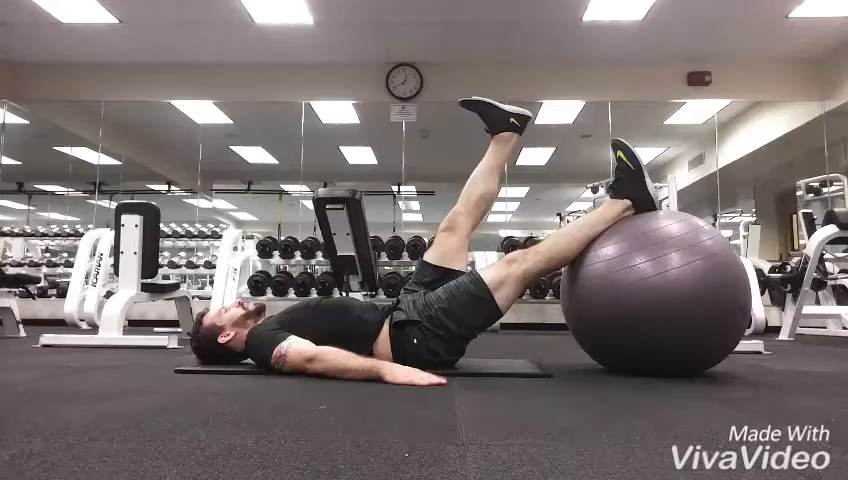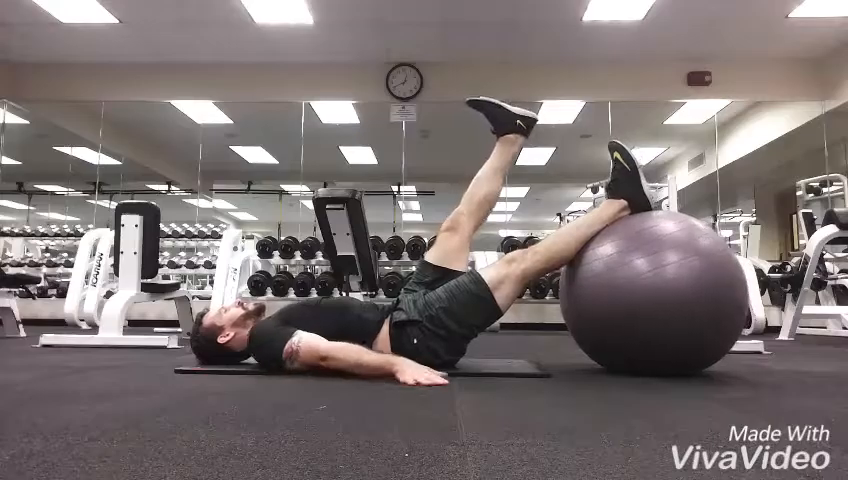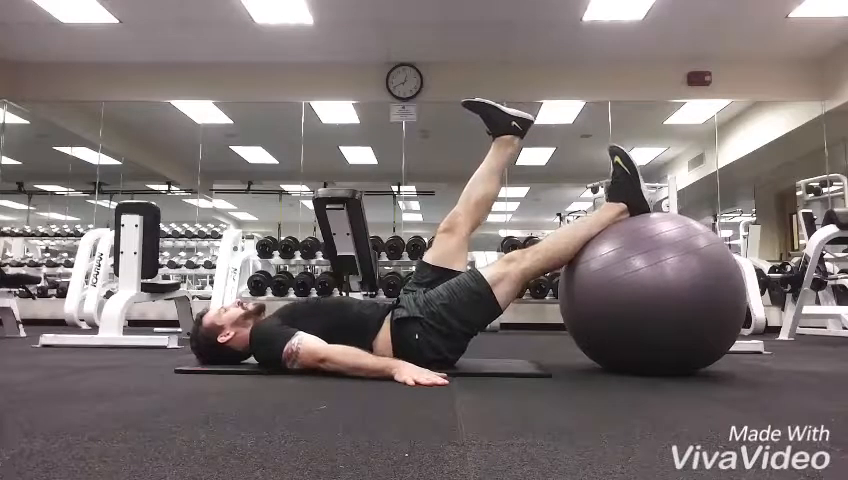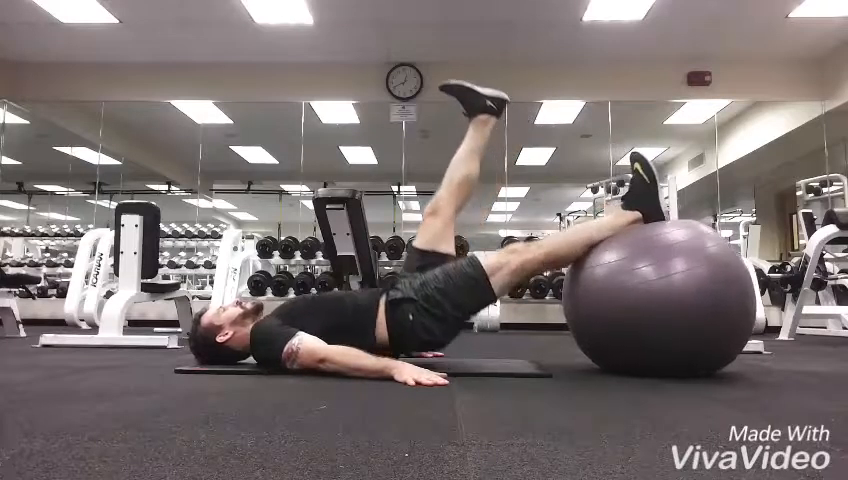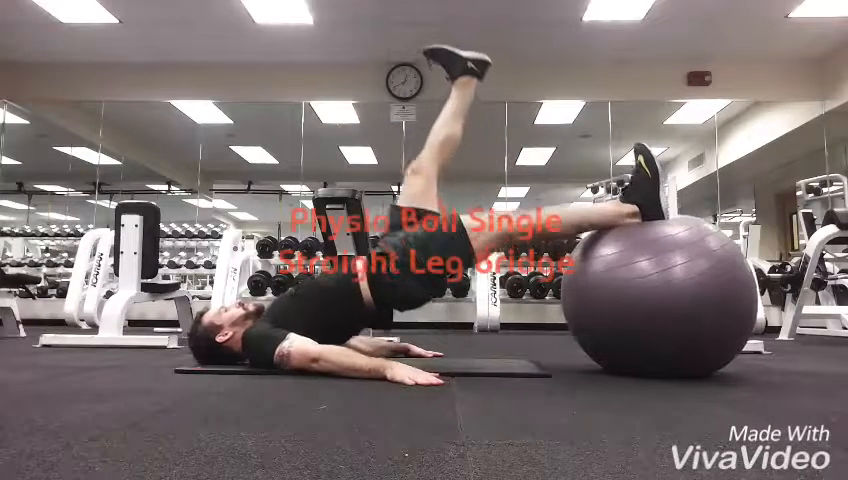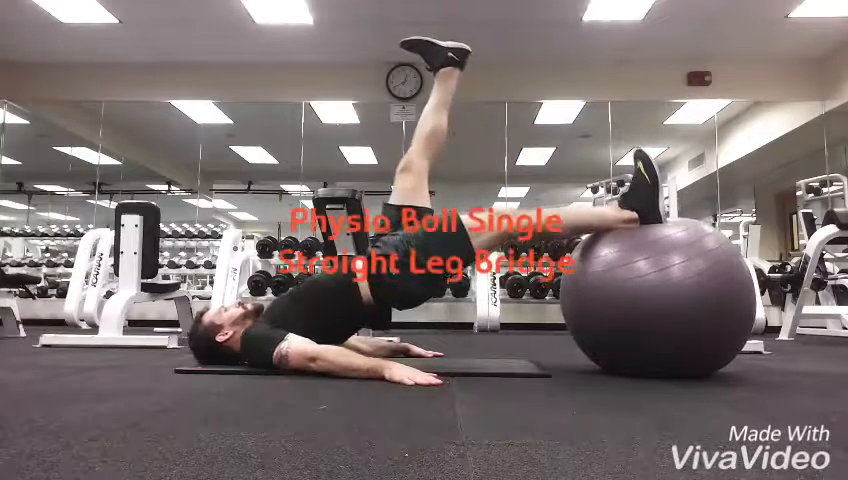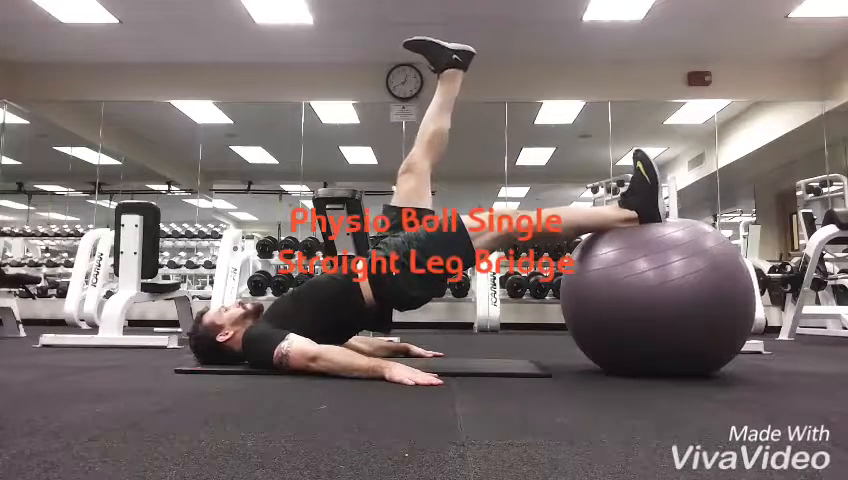
dt=0.3s
person 1, frame 1
left shoulder: (276, 327)
right shoulder: (262, 341)
right elbow: (311, 357)
right wrist: (386, 368)
left hip: (405, 314)
right hip: (414, 336)
left knee: (454, 225)
right knee: (519, 263)
left ankle: (504, 133)
right ankle: (624, 202)
person 1, frame 2
left shoulder: (277, 326)
right shoulder: (265, 340)
right elbow: (325, 353)
right wrist: (397, 364)
left hip: (403, 312)
right hip: (414, 335)
left knee: (457, 225)
right knee: (519, 262)
left ankle: (510, 136)
right ankle: (620, 203)
person 1, frame 3
left shoulder: (276, 324)
right shoulder: (266, 338)
right elbow: (323, 355)
right wrist: (395, 365)
left hip: (405, 313)
right hip: (415, 333)
left knee: (454, 227)
right knee: (519, 262)
left ankle: (505, 138)
right ankle: (619, 207)
person 1, frame 4
left shoulder: (274, 327)
right shoulder: (265, 338)
right elbow: (323, 355)
right wrist: (395, 366)
left hip: (401, 299)
right hip: (410, 315)
left knee: (439, 211)
right knee: (519, 256)
left ankle: (482, 118)
right ankle: (633, 213)
person 1, frame 5
left shoulder: (271, 325)
right shoulder: (257, 341)
left elbow: (339, 340)
right elbow: (314, 357)
right wrist: (389, 369)
left hip: (386, 264)
right hip: (394, 271)
left knee: (421, 171)
right knee: (507, 222)
left ankle: (464, 79)
right ankle: (631, 209)
person 1, frame 6
left shoulder: (270, 325)
right shoulder: (258, 342)
left elbow: (337, 338)
right elbow: (313, 356)
right wrist: (389, 368)
left hip: (385, 262)
right hip: (395, 271)
left knee: (412, 167)
right knee: (507, 221)
left ankle: (446, 72)
right ankle: (629, 214)
person 1, frame 7
left shoulder: (269, 325)
right shoulder: (259, 341)
left elbow: (340, 340)
right elbow: (313, 357)
right wrist: (387, 368)
left hip: (387, 261)
right hip: (398, 272)
left knee: (415, 169)
right knee: (510, 223)
left ankle: (450, 72)
right ankle: (631, 212)
